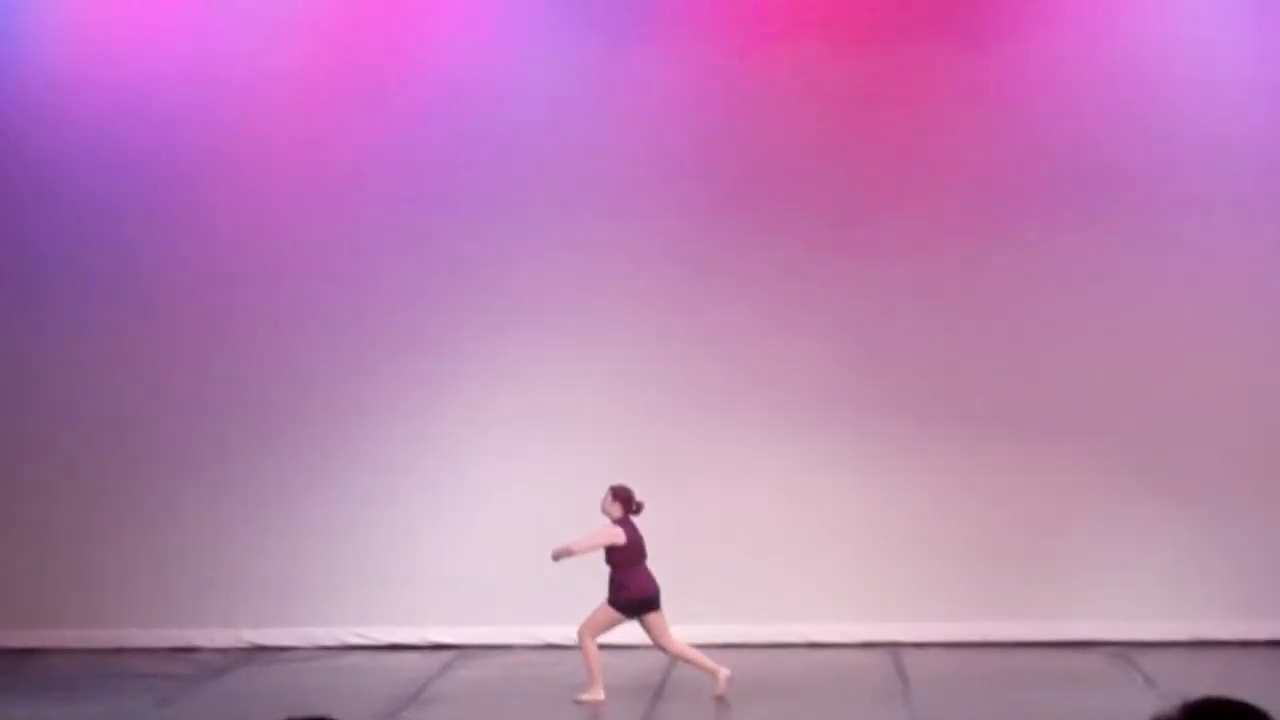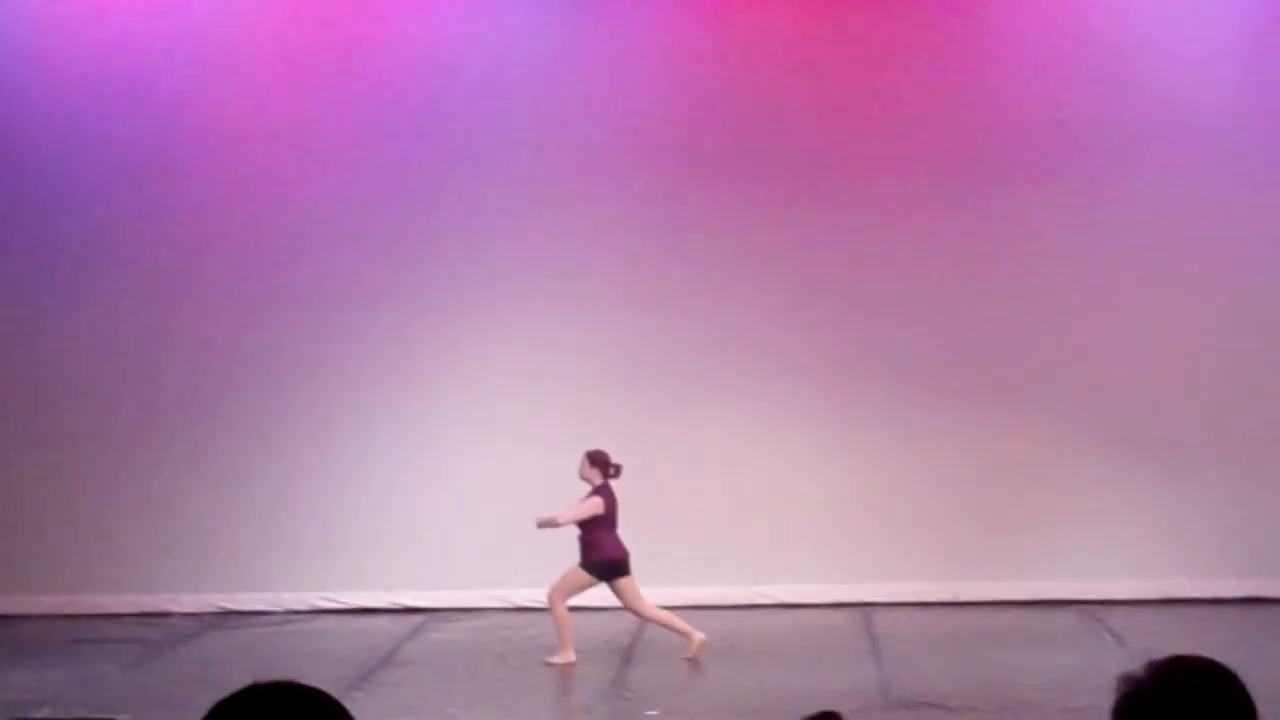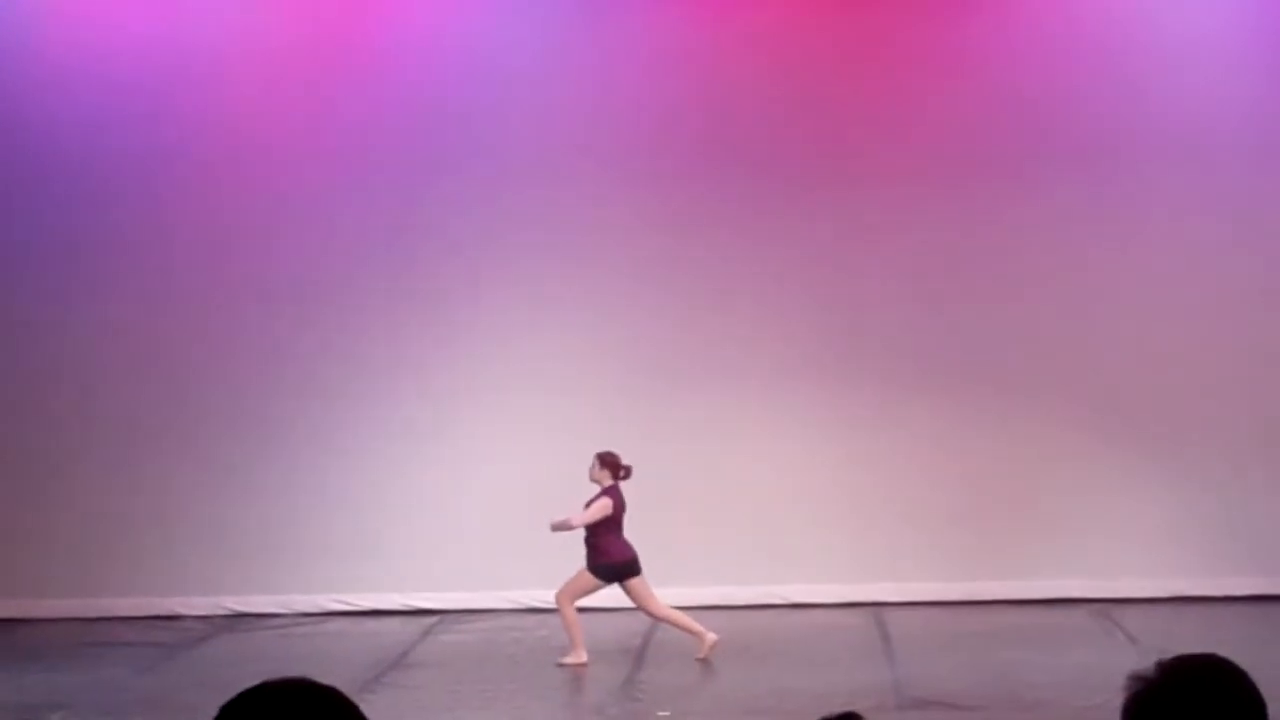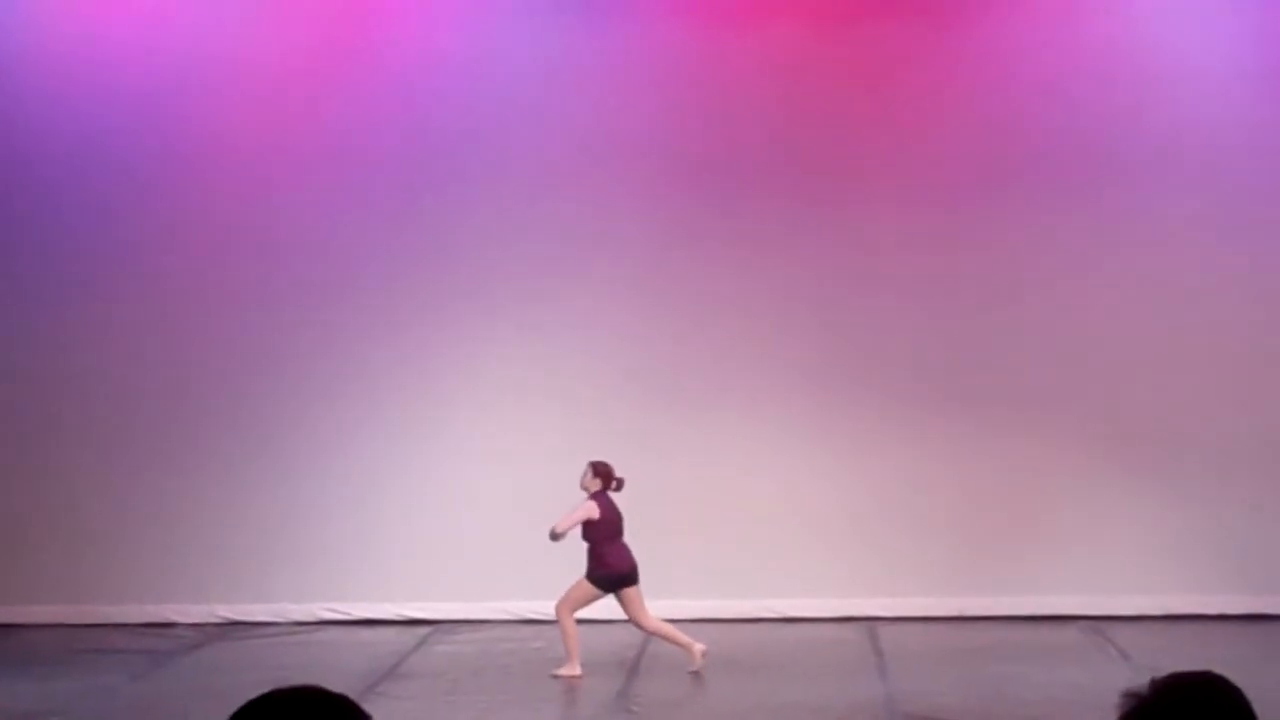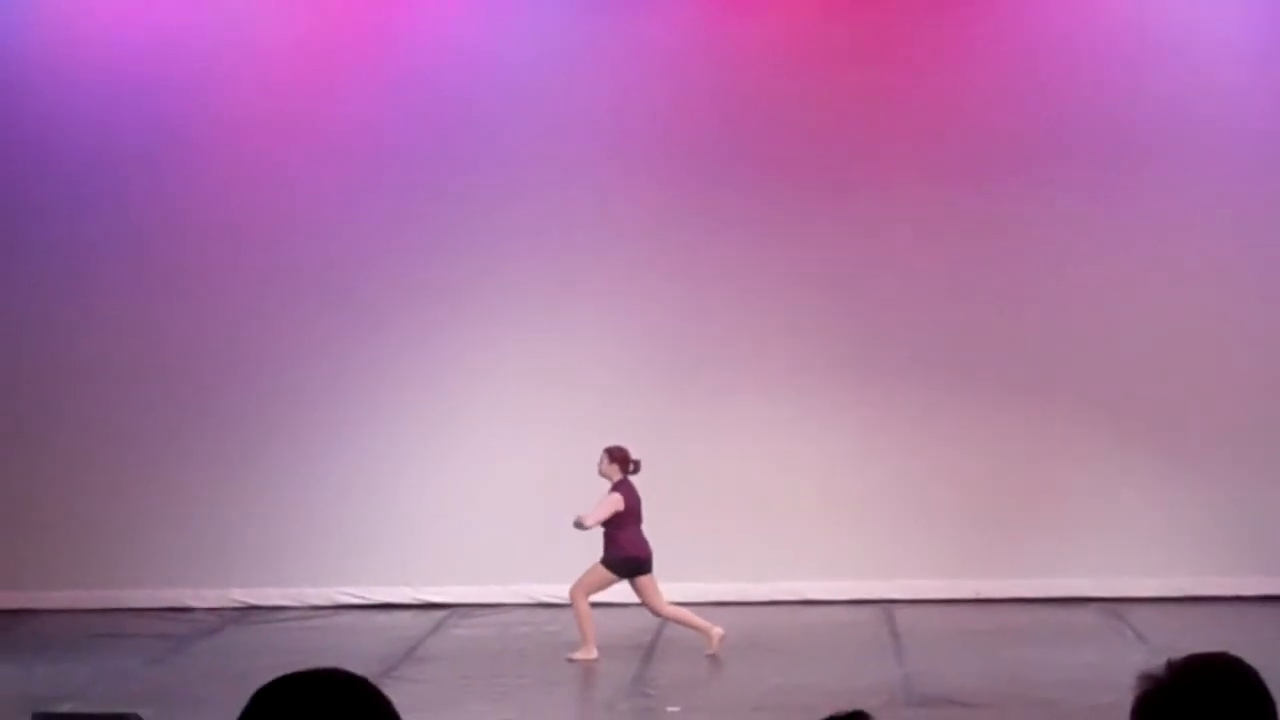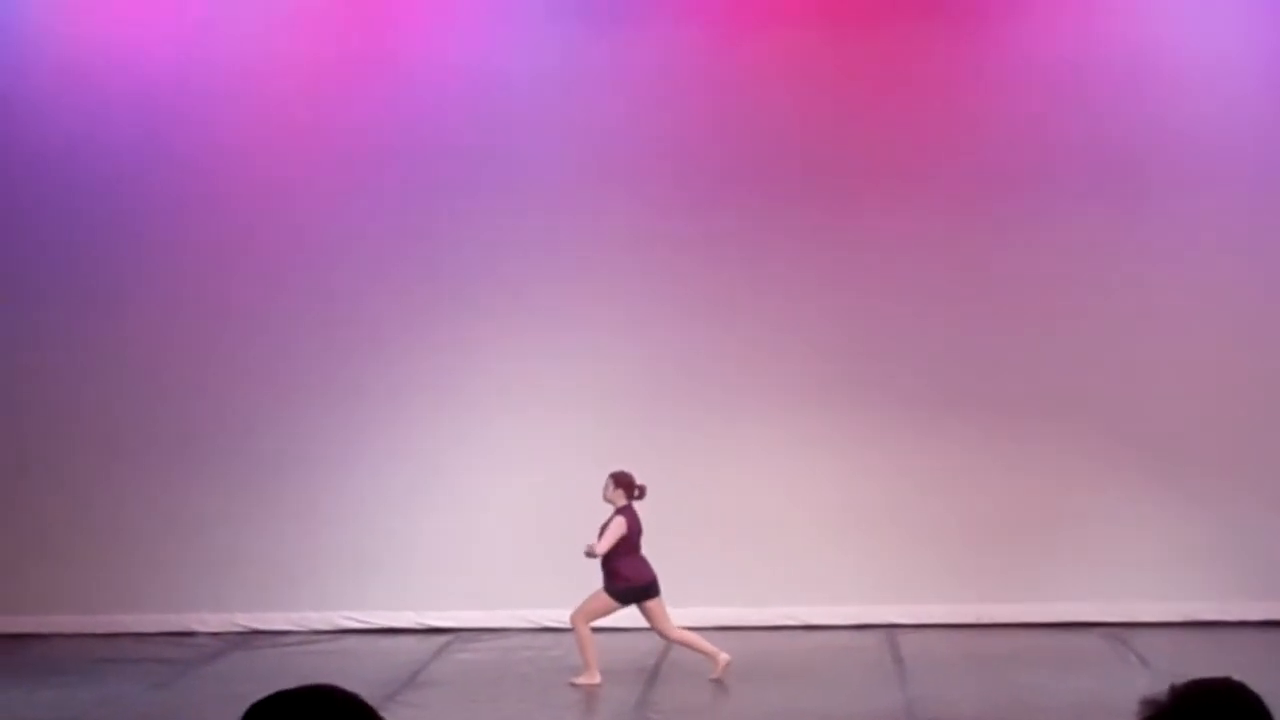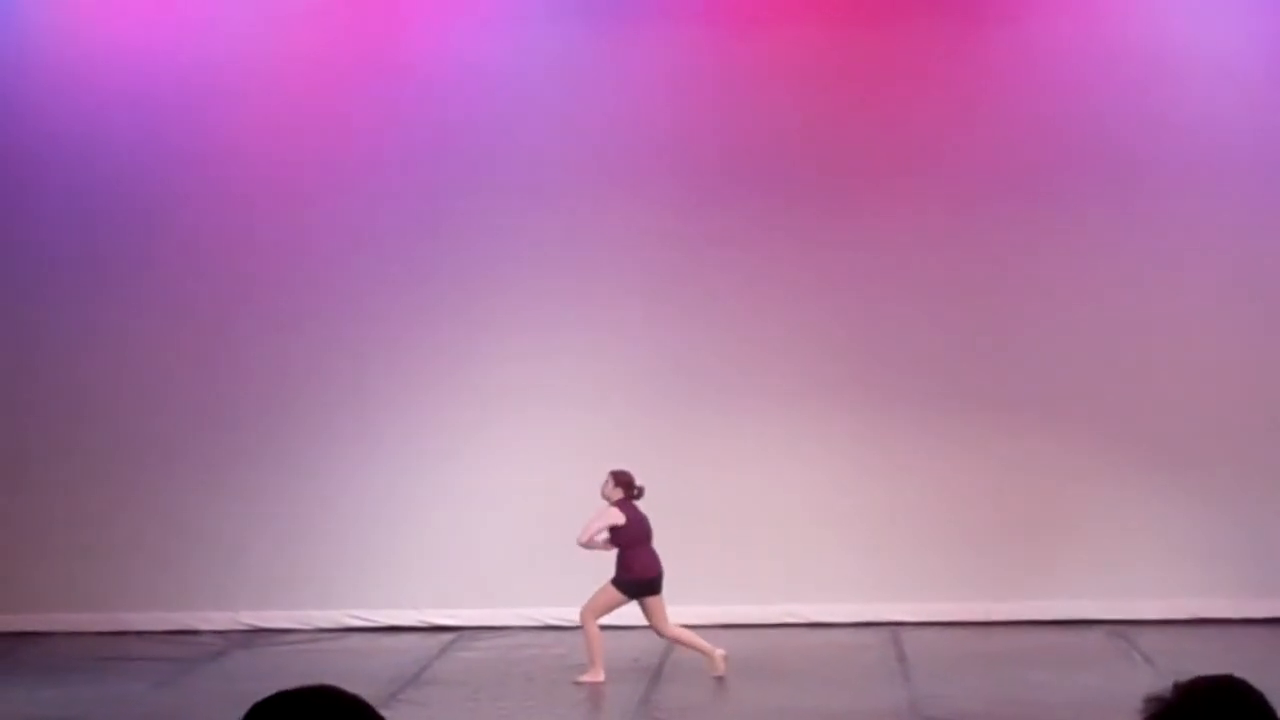
dt=0.3s
person 1, frame 1
left shoulder: (615, 530)
right shoulder: (626, 526)
left elbow: (576, 547)
left wrist: (558, 553)
left hip: (629, 595)
right hip: (646, 592)
left knee: (586, 633)
right knee: (667, 643)
left ankle: (596, 690)
right ankle: (717, 671)
person 1, frame 2
left shoulder: (597, 499)
right shoulder: (603, 492)
left elbow: (562, 520)
left wrist: (542, 522)
left hip: (602, 559)
right hip: (614, 557)
left knee: (556, 596)
right knee: (640, 607)
left ankle: (566, 652)
right ankle: (692, 635)
person 1, frame 3
left shoulder: (606, 499)
right shoulder: (610, 494)
left elbow: (575, 522)
left wrist: (556, 525)
right wrist: (562, 523)
left hip: (608, 562)
right hip: (624, 559)
left knee: (563, 597)
right knee: (654, 607)
left ankle: (578, 653)
right ankle: (704, 635)
person 1, frame 4
left shoulder: (592, 504)
right shoulder: (605, 502)
left elbow: (559, 529)
left wrist: (554, 534)
left hip: (606, 571)
right hip: (625, 567)
left knee: (563, 608)
right knee: (643, 620)
left ankle: (573, 665)
right ankle: (693, 646)
person 1, frame 5
left shoulder: (617, 494)
right shoulder: (626, 488)
left elbow: (589, 522)
left wrist: (579, 521)
right wrist: (584, 520)
left hip: (623, 556)
right hip: (638, 554)
left knee: (577, 592)
right knee: (659, 607)
left ankle: (588, 649)
right ankle: (711, 631)
person 1, frame 6
left shoulder: (620, 519)
right shoulder: (627, 514)
left elbow: (599, 551)
right elbow: (614, 548)
left wrist: (589, 549)
right wrist: (594, 548)
left hip: (625, 584)
right hip: (643, 580)
left knee: (578, 618)
right knee: (668, 630)
left ankle: (591, 674)
right ankle: (718, 655)
person 1, frame 7
left shoulder: (613, 511)
right shoulder: (629, 509)
left elbow: (583, 539)
left wrist: (597, 542)
right wrist: (603, 541)
left hip: (634, 576)
right hip: (650, 573)
left knee: (588, 614)
right knee: (663, 627)
left ankle: (596, 672)
right ankle: (713, 653)
